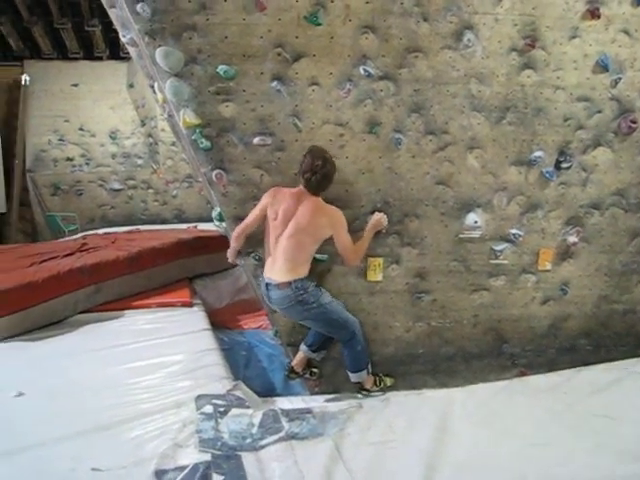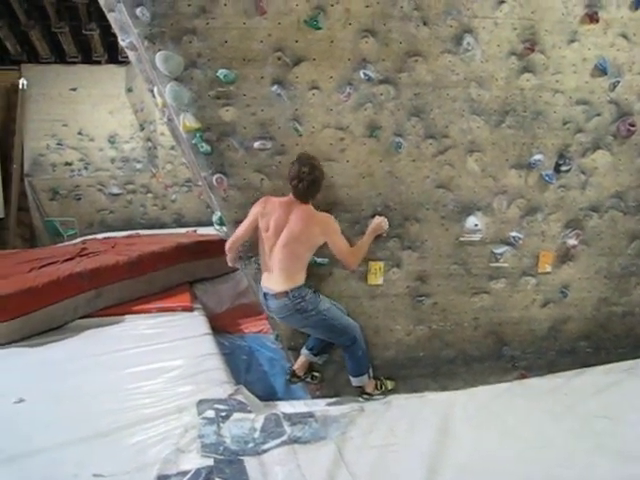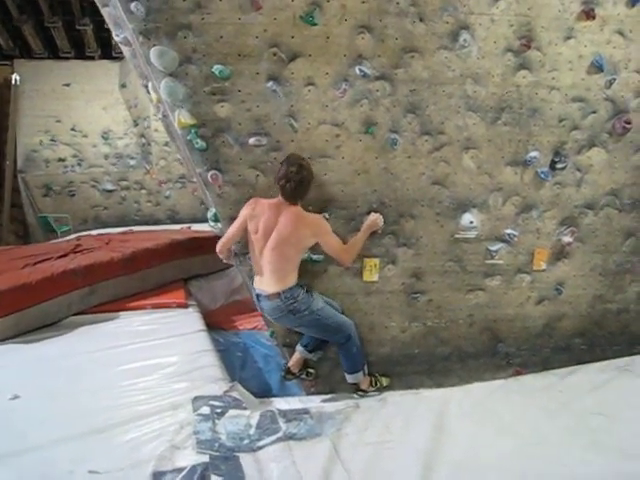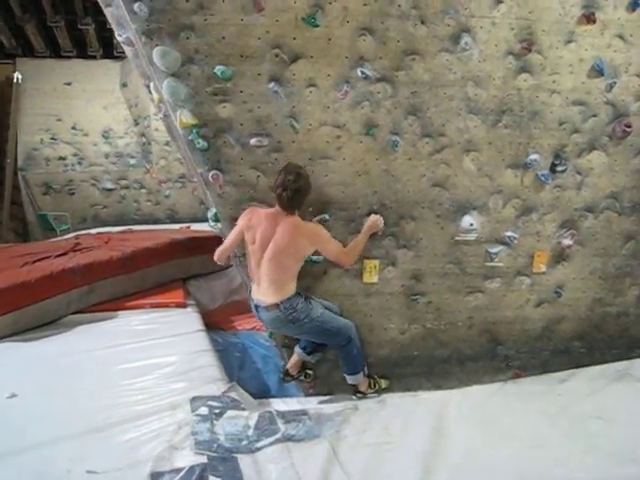
dt=0.3s
person 1, frame 1
left shoulder: (274, 195)
right shoulder: (331, 215)
left elbow: (238, 234)
right elbow: (352, 259)
left wrist: (232, 253)
right wrist: (372, 229)
left hip: (268, 289)
right hip: (293, 292)
left knee: (333, 313)
right knee: (350, 328)
left ankle: (299, 363)
right ankle: (366, 381)
person 1, frame 2
left shoulder: (265, 205)
right shoulder: (322, 222)
left elbow: (231, 245)
right elbow: (351, 262)
left wrist: (232, 260)
right wrist: (372, 232)
left hip: (267, 297)
right hip: (291, 301)
left knee: (335, 316)
right knee: (351, 333)
left ankle: (300, 367)
right ankle: (367, 385)
person 1, frame 3
left shoulder: (254, 206)
right shoulder: (312, 224)
left elbow: (222, 247)
right elbow: (345, 258)
left wrist: (228, 257)
right wrist: (367, 229)
left hip: (261, 297)
right hip: (284, 302)
left knee: (332, 312)
right knee: (346, 330)
left ankle: (295, 364)
right ankle: (362, 382)
person 1, frame 4
left shoulder: (250, 216)
right shoulder: (310, 233)
left elbow: (219, 256)
right elbow: (346, 259)
left wrist: (227, 259)
right wrist: (367, 230)
left hip: (258, 306)
right hip: (282, 312)
left knee: (331, 315)
right knee: (346, 332)
left ankle: (293, 366)
right ankle: (362, 384)
